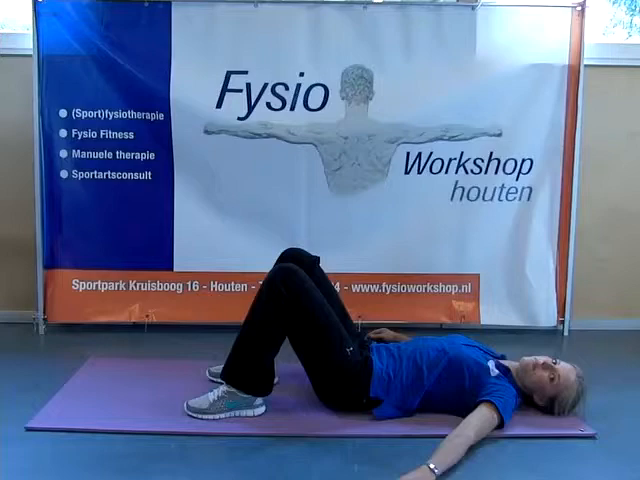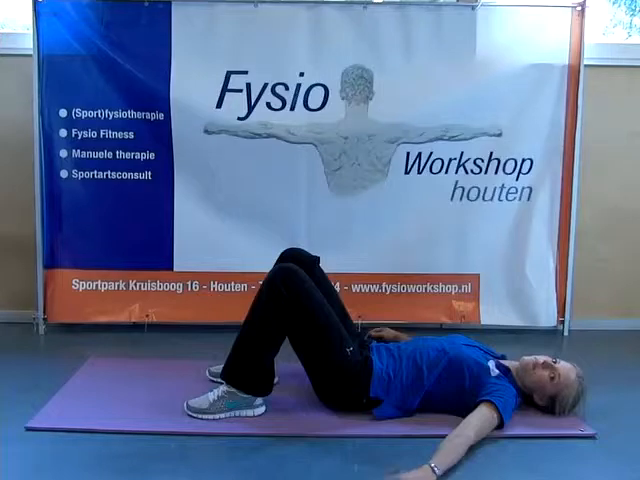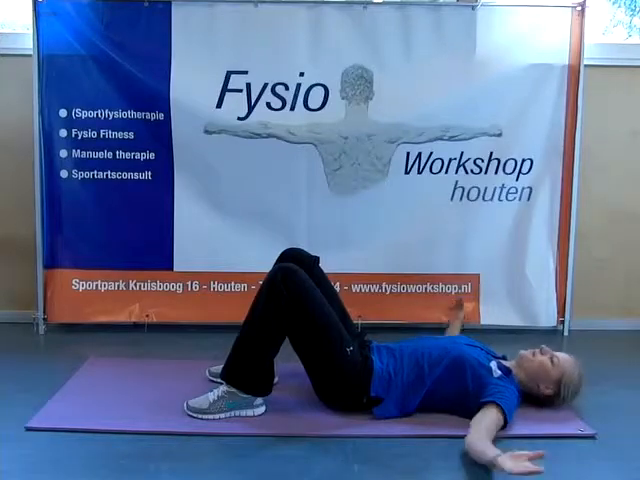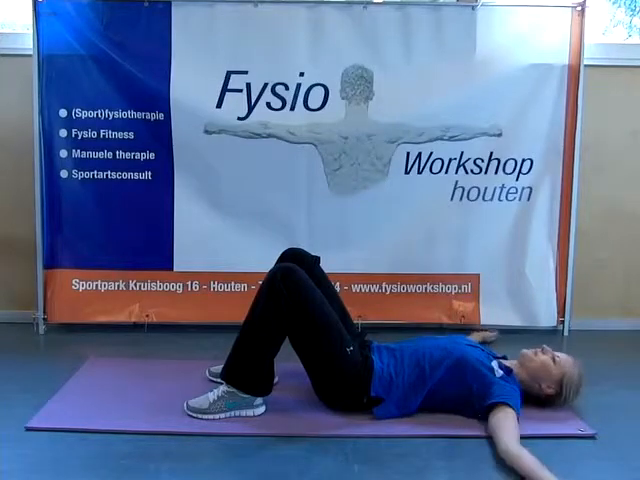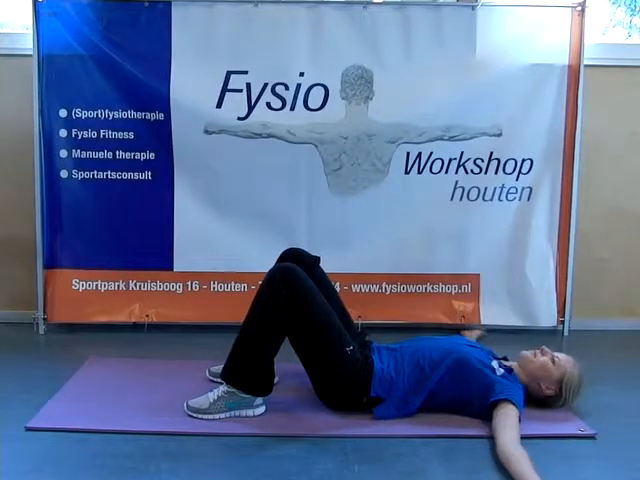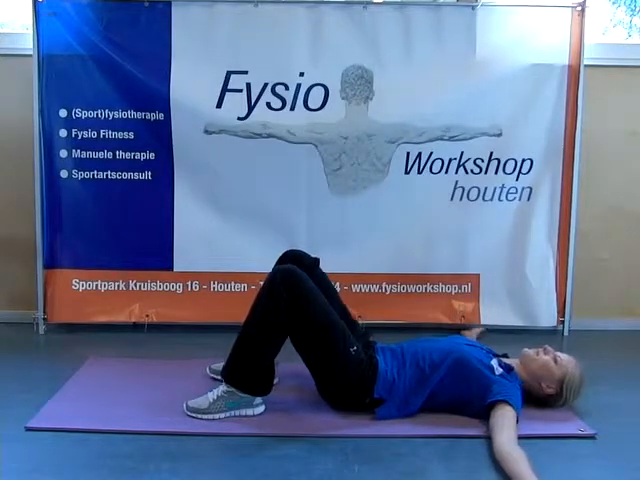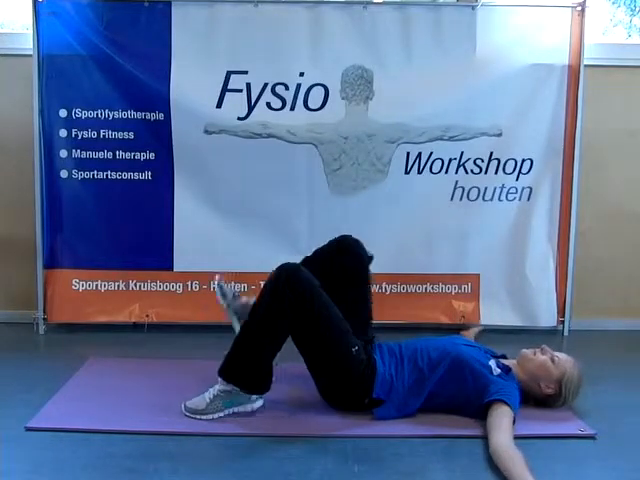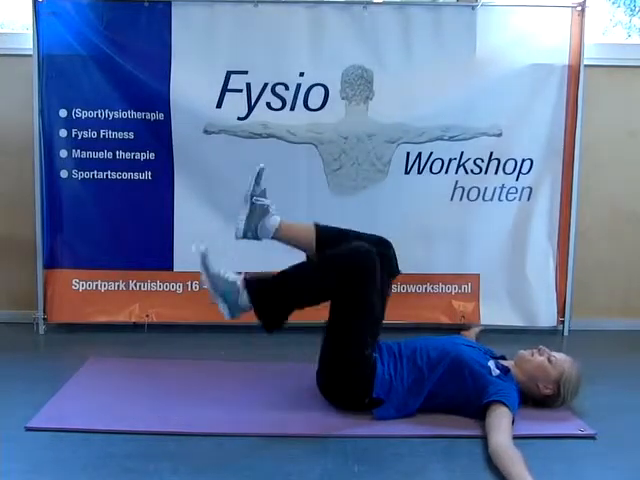
dt=0.3s
person 1, frame 1
left shoulder: (503, 393)
right shoulder: (495, 358)
left elbow: (467, 433)
right wrist: (400, 337)
left hip: (356, 382)
right hip: (366, 354)
left knee: (285, 280)
right knee: (296, 259)
left ankle: (243, 391)
right ankle: (250, 367)
person 1, frame 2
left shoulder: (503, 392)
right shoulder: (495, 360)
left elbow: (468, 434)
right wrist: (401, 337)
left hip: (356, 383)
right hip: (367, 354)
left knee: (285, 280)
right knee: (296, 259)
left ankle: (244, 391)
right ankle: (251, 368)
person 1, frame 3
left shoulder: (503, 390)
right shoulder: (493, 359)
left elbow: (477, 442)
left wrist: (503, 459)
right wrist: (455, 322)
left hip: (356, 383)
right hip: (365, 355)
left knee: (285, 280)
right knee: (295, 259)
left ankle: (243, 392)
right ankle: (249, 367)
person 1, frame 4
left shoulder: (504, 390)
right shoulder: (495, 363)
left elbow: (508, 443)
right wrist: (473, 339)
left hip: (354, 382)
right hip: (365, 354)
left knee: (285, 280)
right knee: (296, 259)
left ankle: (242, 392)
right ankle: (248, 369)
person 1, frame 5
left shoulder: (507, 389)
right shoulder: (494, 363)
left elbow: (508, 445)
right wrist: (467, 339)
left hip: (357, 383)
right hip: (365, 356)
left knee: (284, 280)
right knee: (295, 259)
left ankle: (242, 392)
right ankle: (250, 368)
person 1, frame 6
left shoulder: (507, 388)
right shoulder: (495, 361)
left elbow: (505, 444)
right wrist: (467, 338)
left hip: (359, 383)
right hip: (368, 354)
left knee: (286, 283)
right knee: (295, 261)
left ankle: (243, 391)
right ankle: (250, 365)
person 1, frame 7
left shoulder: (504, 388)
right shoulder: (494, 361)
left elbow: (501, 443)
right wrist: (468, 334)
left hip: (357, 382)
right hip: (369, 357)
left knee: (291, 282)
right knee: (348, 249)
left ankle: (241, 387)
right ankle: (255, 314)
person 1, frame 8
left shoulder: (504, 389)
right shoulder: (492, 360)
left elbow: (500, 443)
left hip: (356, 383)
right hip: (374, 363)
left knee: (359, 260)
right knee: (376, 250)
left ankle: (246, 294)
right ankle: (266, 224)
person 2, frame 1
left shoulder: (324, 132)
right shoulder: (389, 131)
left elbow: (268, 130)
right elbow: (444, 132)
left wrist: (219, 127)
right wrist: (488, 130)
person 2, frame 2
left shoulder: (324, 132)
right shoulder: (389, 132)
left elbow: (268, 129)
right elbow: (442, 132)
left wrist: (220, 127)
right wrist: (486, 130)
person 2, frame 3
left shoulder: (324, 132)
right shoulder: (389, 131)
left elbow: (268, 129)
right elbow: (443, 131)
left wrist: (219, 127)
right wrist: (487, 130)
person 2, frame 4
left shoulder: (324, 133)
right shoulder: (389, 132)
left elbow: (268, 129)
right elbow: (442, 132)
left wrist: (220, 127)
right wrist: (486, 130)
person 2, frame 5
left shoulder: (324, 132)
right shoulder: (389, 132)
left elbow: (268, 130)
right elbow: (443, 131)
left wrist: (220, 127)
right wrist: (487, 130)
person 2, frame 6
left shoulder: (324, 133)
right shoulder: (390, 132)
left elbow: (267, 130)
right elbow: (444, 131)
left wrist: (220, 127)
right wrist: (485, 130)
person 2, frame 7
left shoulder: (323, 133)
right shoulder: (390, 132)
left elbow: (268, 129)
right elbow: (443, 132)
left wrist: (220, 127)
right wrist: (486, 130)
person 2, frame 8
left shoulder: (324, 133)
right shoulder: (390, 132)
left elbow: (267, 129)
right elbow: (443, 131)
left wrist: (220, 127)
right wrist: (486, 130)
